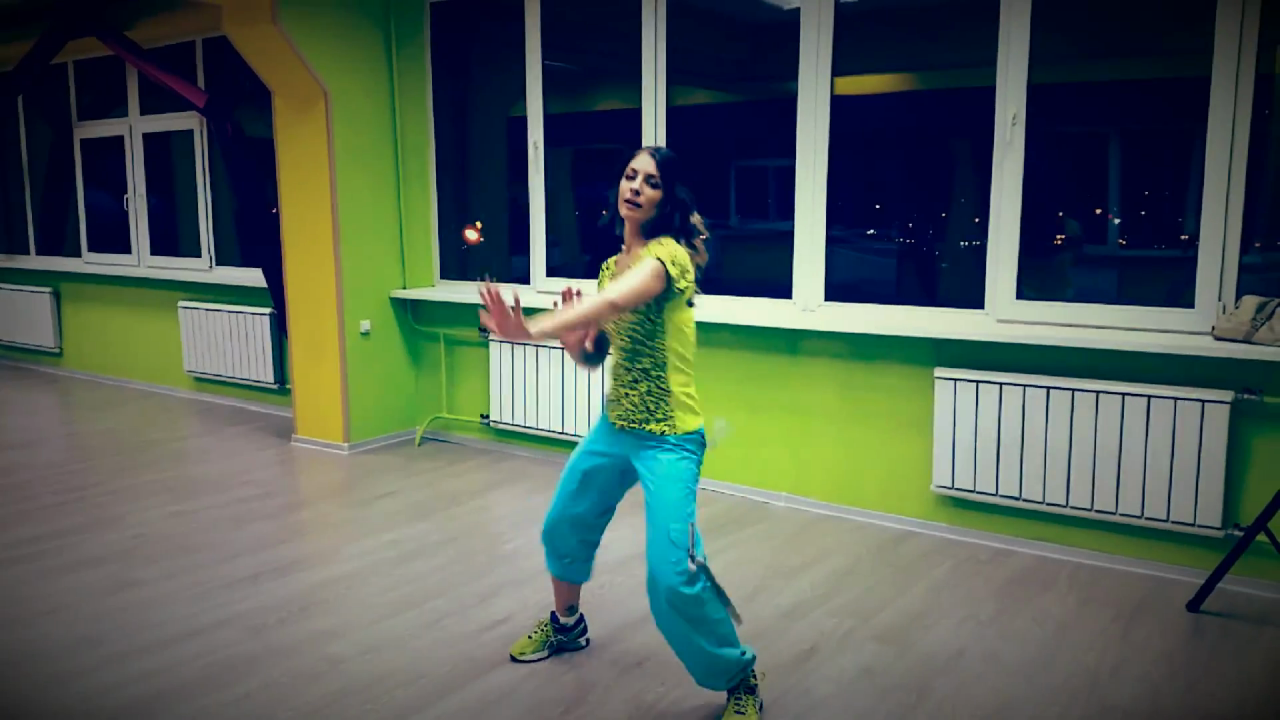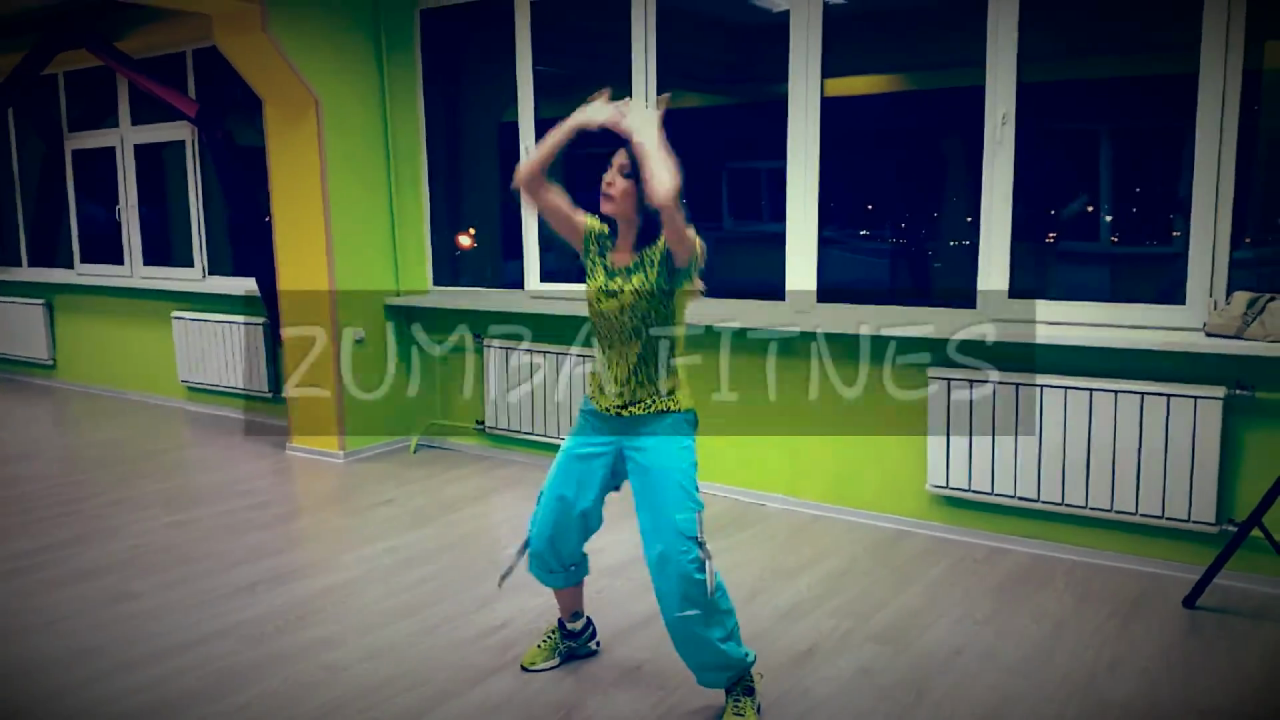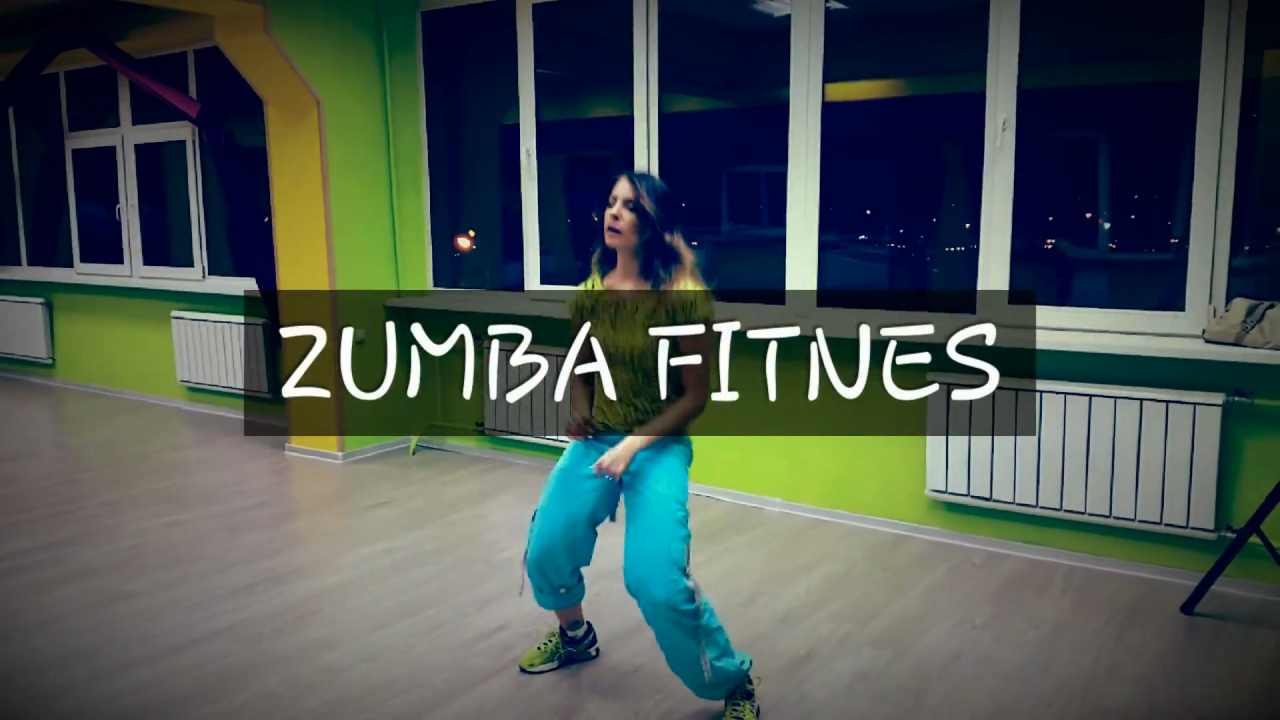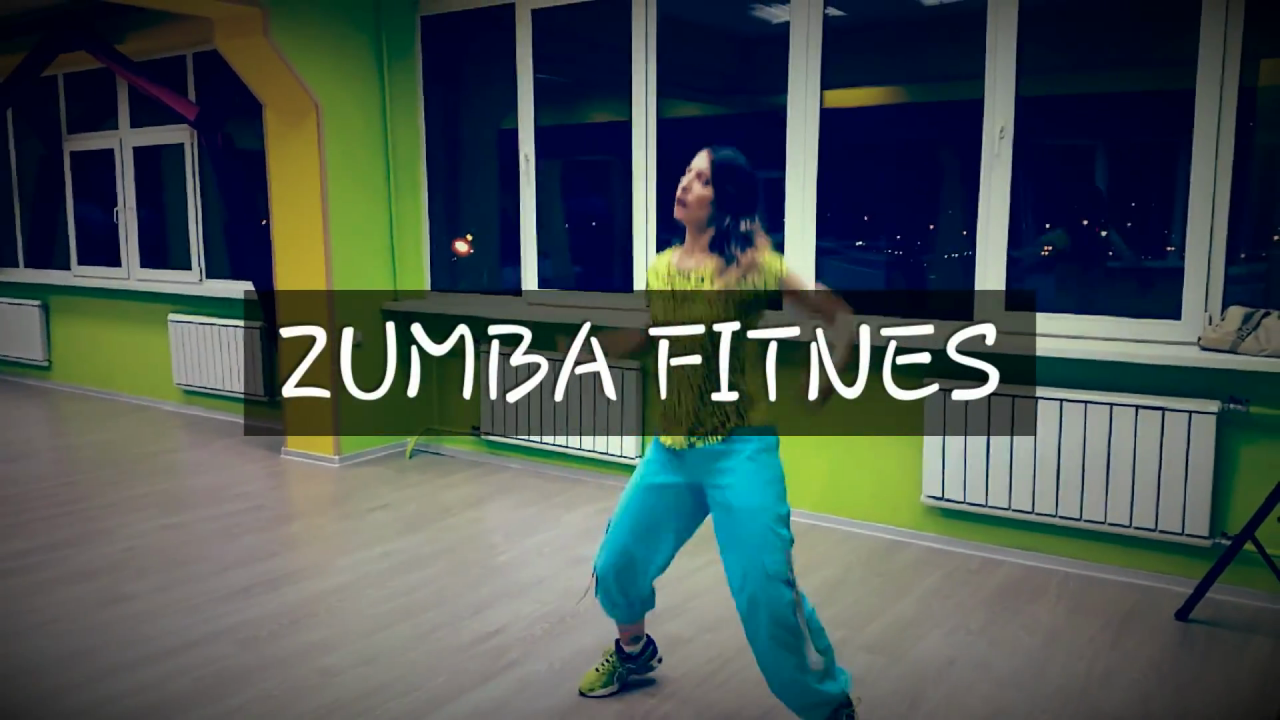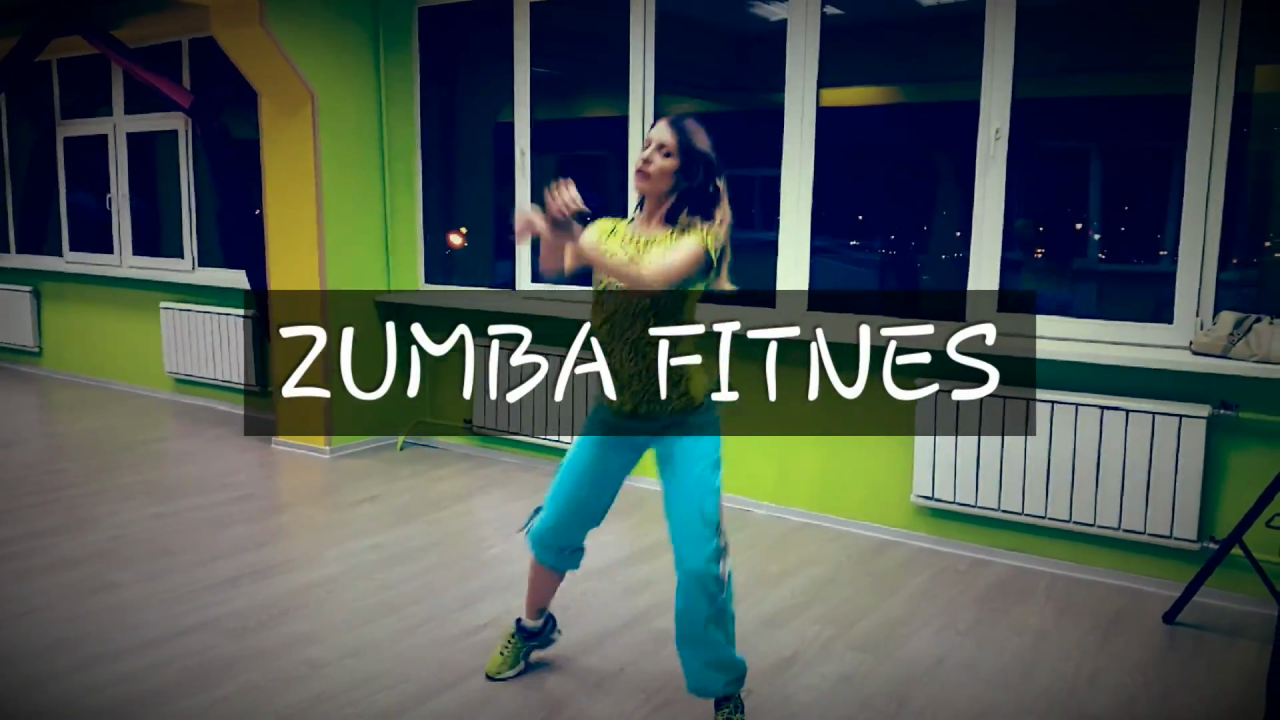
dt=0.7s
person 1, frame 1
left shoulder: (669, 254)
right shoulder: (614, 265)
left elbow: (610, 304)
right elbow: (592, 356)
left wrist: (530, 330)
right wrist: (578, 339)
left hip: (669, 438)
right hip: (615, 429)
left knee: (671, 573)
right knee: (564, 527)
right ankle: (567, 624)
person 1, frame 2
left shoulder: (673, 252)
right shoulder: (593, 238)
left elbow: (668, 191)
right elbow: (529, 183)
left wrist: (645, 134)
right wrist: (582, 120)
left hip: (661, 427)
right hip: (597, 420)
left knee: (676, 559)
right knee: (549, 538)
right ankle: (574, 629)
person 1, frame 3
left shoulder: (683, 295)
right shoulder: (591, 290)
left elbow: (698, 390)
left wrist: (635, 445)
right wrist: (578, 415)
left hip: (657, 447)
right hip: (595, 442)
left knee: (657, 582)
right knee: (546, 552)
right ankle: (574, 636)
person 1, frame 4
left shoulder: (751, 263)
right shoulder: (665, 264)
left elbow: (834, 312)
right elbow: (643, 338)
left wrist: (831, 382)
right wrist: (594, 344)
left hip: (742, 451)
right hip: (673, 449)
left knee: (766, 595)
right knee: (618, 568)
right ankle: (633, 651)
person 1, frame 5
left shoulder: (701, 234)
right shoulder: (607, 230)
left elbow: (649, 278)
right elbow: (554, 265)
left wrist: (571, 236)
right wrist: (551, 230)
left hip: (684, 413)
right hip: (614, 407)
left knee: (700, 555)
right knee: (557, 524)
right ankle: (533, 626)
